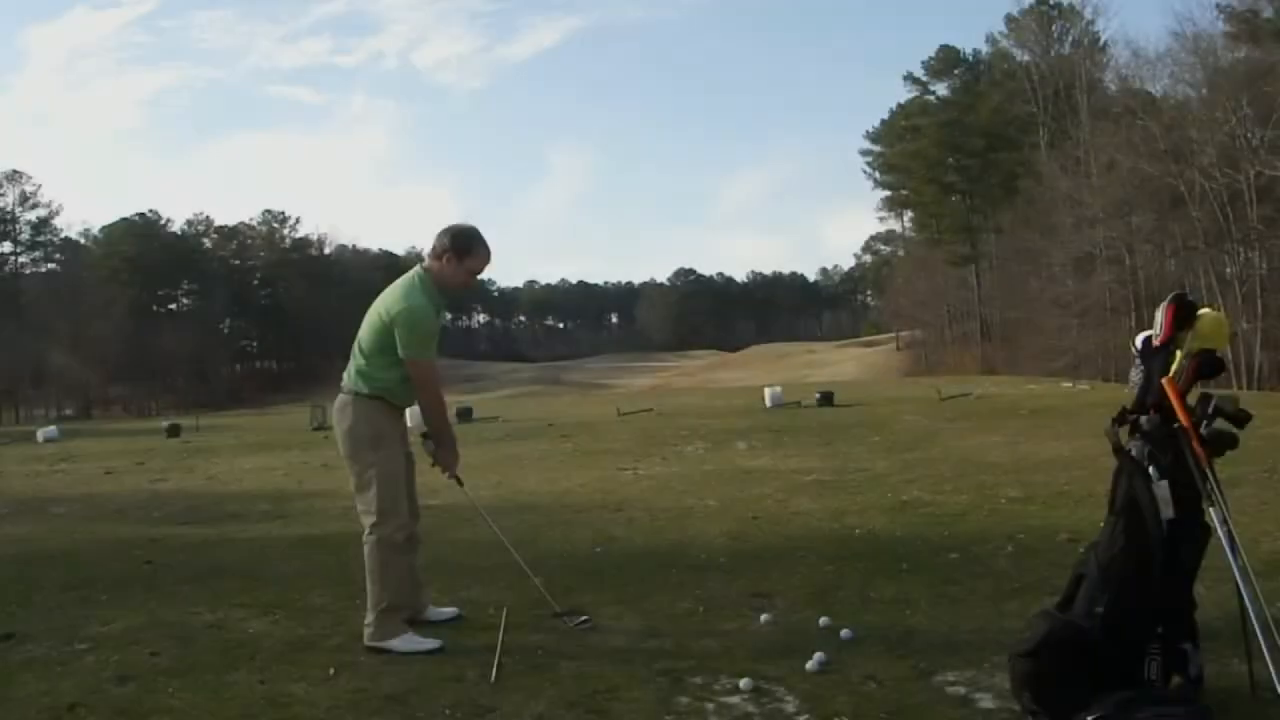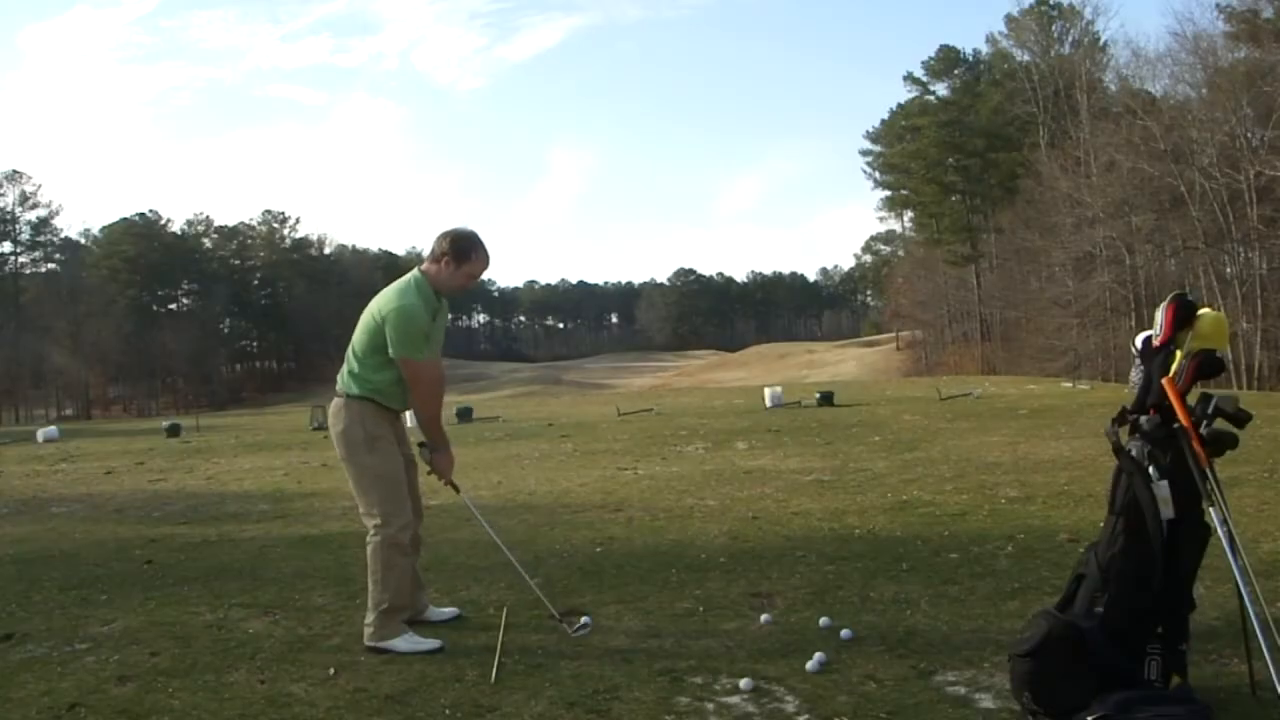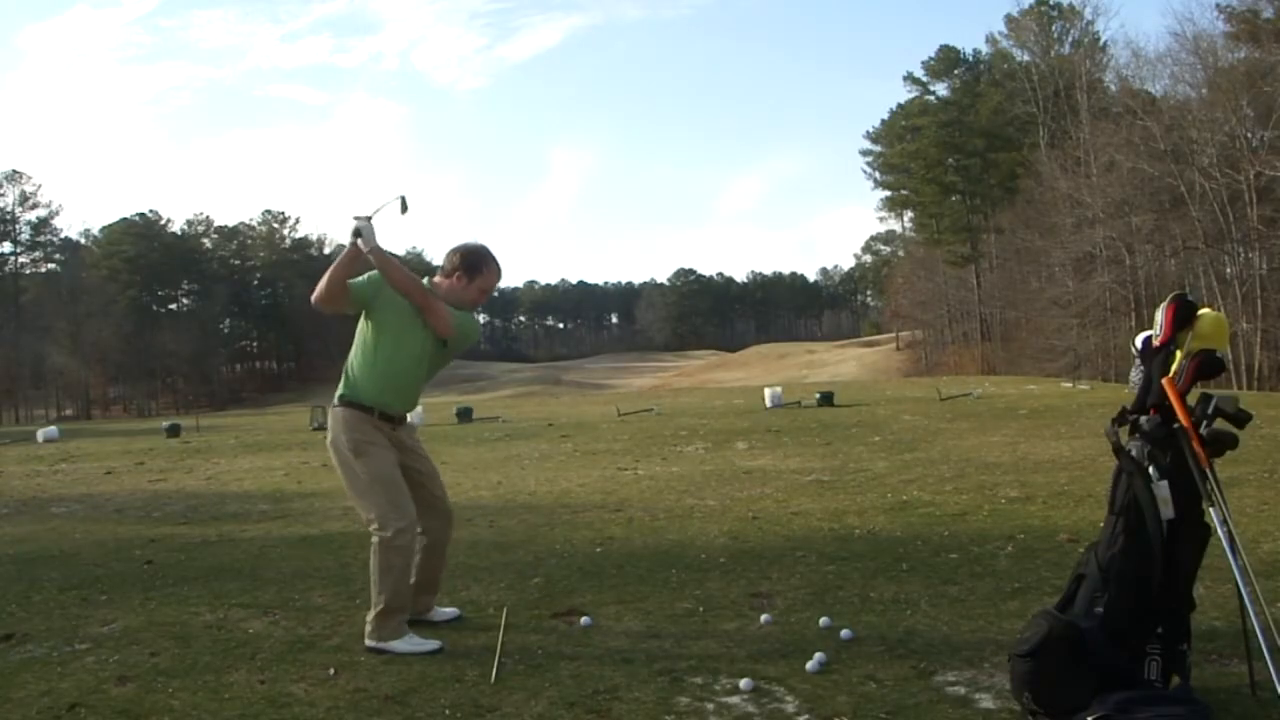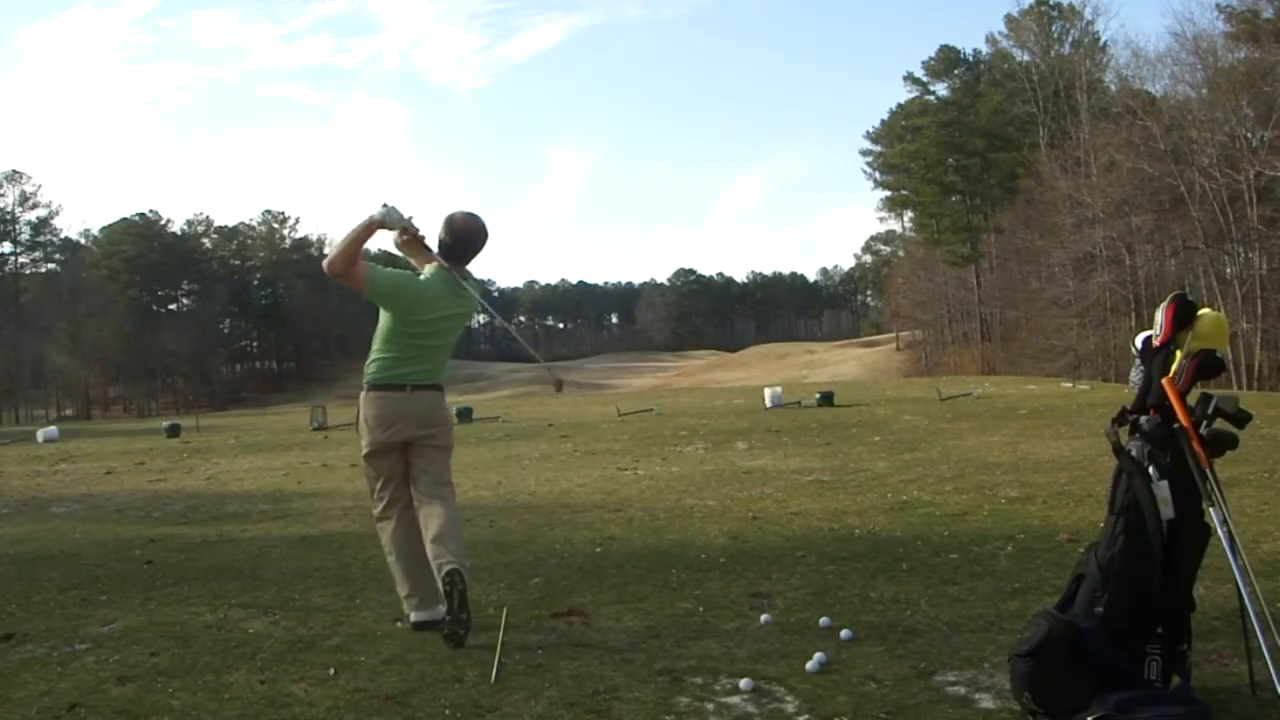
dt=0.7s
person 1, frame 1
left shoulder: (425, 293)
right shoulder: (413, 306)
left elbow: (427, 379)
right elbow: (427, 385)
left wrist: (437, 434)
right wrist: (446, 443)
left hip: (386, 413)
right hip: (366, 414)
left knee: (404, 516)
right knee: (386, 521)
left ankle: (409, 603)
right ankle: (384, 628)
person 1, frame 2
left shoulder: (434, 304)
right shoulder: (406, 307)
left elbow: (435, 377)
right elbow: (419, 388)
left wrist: (432, 440)
right wrist: (440, 447)
left hip: (385, 415)
right hip: (362, 416)
left knee: (408, 516)
right knee: (390, 522)
left ankle: (411, 604)
right ankle: (384, 628)
person 1, frame 3
left shoulder: (465, 327)
right shoulder: (383, 284)
left elbow: (420, 301)
right elbow: (323, 300)
left wrist: (376, 253)
right wrist: (354, 250)
left hip: (396, 426)
right hip: (355, 424)
left knee: (437, 513)
right knee: (395, 522)
left ankle: (418, 602)
right ankle: (385, 629)
person 1, frame 4
left shoulder: (406, 288)
right shoulder: (467, 293)
left elbow: (334, 265)
right elbow: (434, 265)
left wrist: (375, 220)
right wrist: (409, 239)
left hip: (382, 404)
right hip: (429, 404)
left knee: (392, 507)
right knee: (436, 496)
left ankle: (421, 604)
right ankle: (451, 570)
